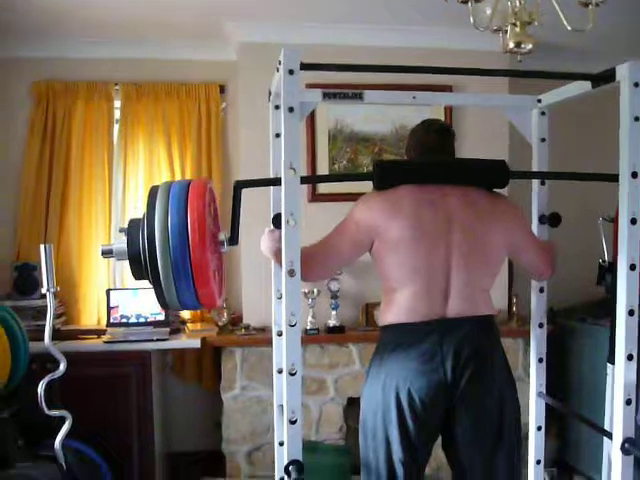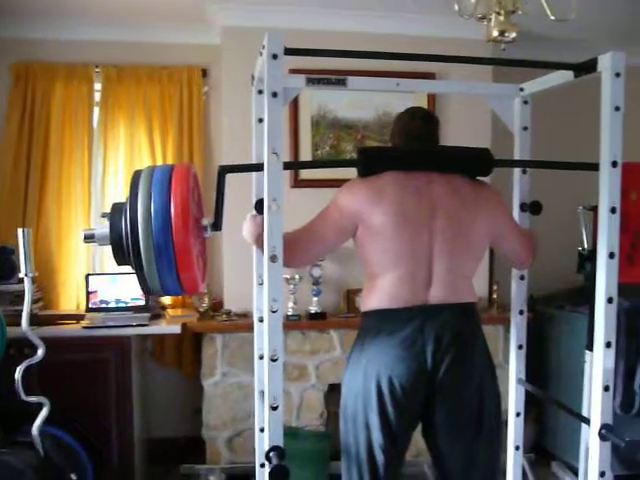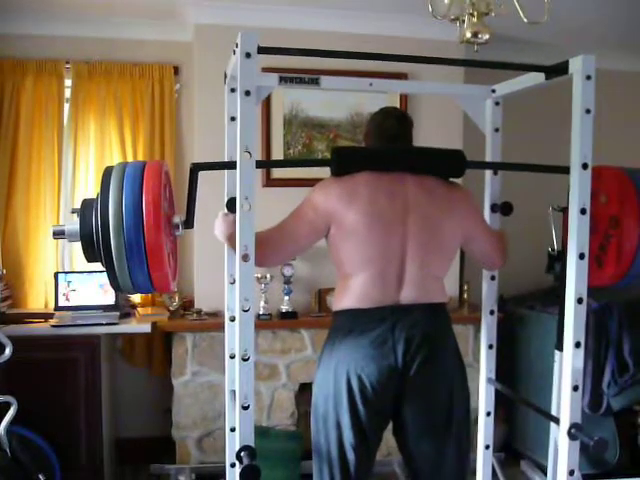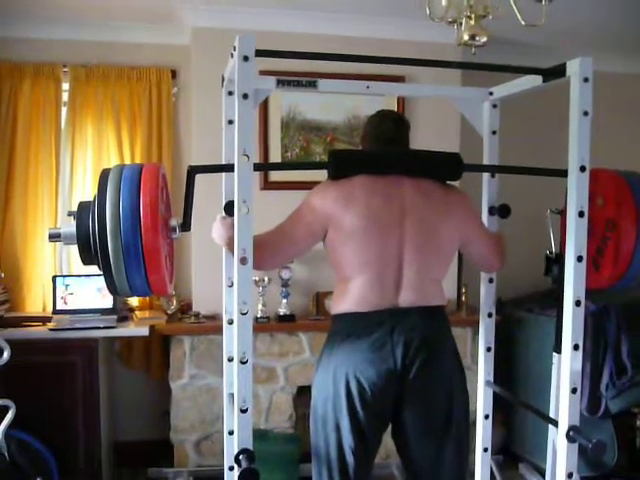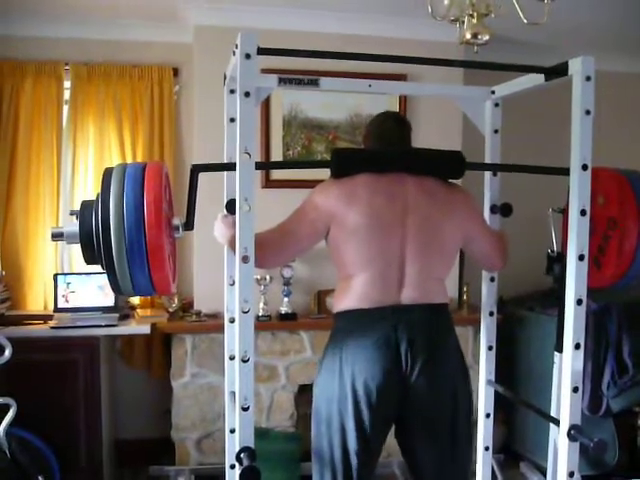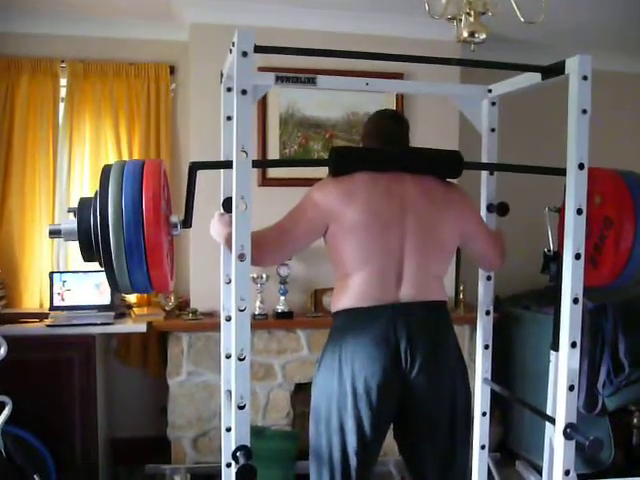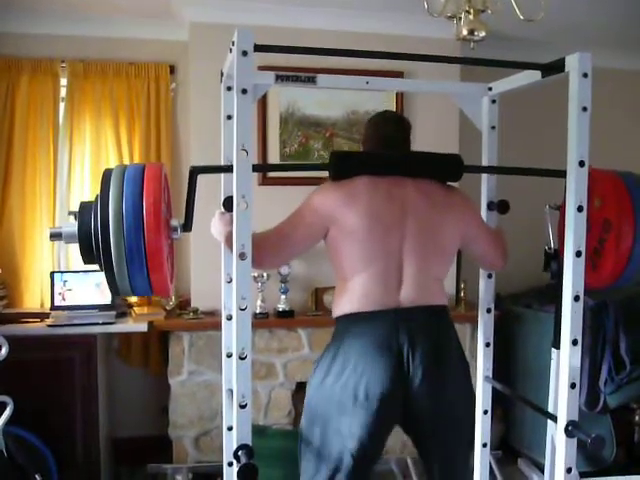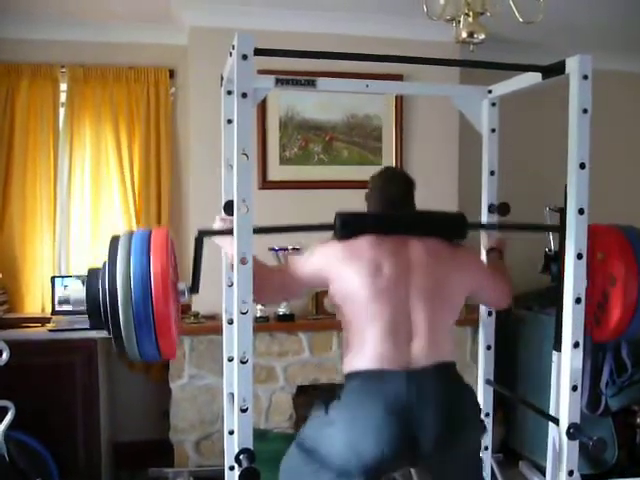
dt=0.5s
person 1, frame 1
left shoulder: (380, 207)
right shoulder: (497, 207)
left elbow: (312, 266)
right elbow: (544, 268)
left wrist: (273, 248)
right wrist: (549, 238)
left hip: (406, 352)
right hip: (479, 348)
person 1, frame 2
left shoulder: (364, 193)
right shoulder: (481, 196)
left elbow: (295, 252)
right elbow: (524, 256)
left wrist: (256, 234)
right wrist: (530, 226)
left hip: (387, 339)
right hip: (461, 336)
person 1, frame 3
left shoulder: (338, 192)
right shoulder: (452, 196)
left elbow: (267, 251)
right elbow: (495, 257)
left wrist: (228, 232)
right wrist: (500, 226)
left hip: (359, 337)
right hip: (432, 337)
person 1, frame 4
left shoulder: (335, 196)
right shoulder: (450, 199)
left elbow: (266, 254)
right elbow: (493, 260)
left wrist: (227, 236)
right wrist: (497, 228)
left hip: (358, 343)
right hip: (430, 341)
person 1, frame 5
left shoulder: (338, 193)
right shoulder: (453, 197)
left elbow: (267, 252)
right elbow: (496, 258)
left wrist: (228, 234)
right wrist: (499, 227)
left hip: (360, 340)
right hip: (434, 338)
person 1, frame 6
left shoulder: (336, 192)
right shoulder: (450, 196)
left elbow: (264, 250)
right elbow: (494, 258)
left wrist: (224, 232)
right wrist: (495, 227)
left hip: (360, 339)
right hip: (432, 336)
person 1, frame 7
left shoulder: (337, 197)
right shoulder: (452, 200)
left elbow: (262, 253)
right elbow: (496, 259)
left wrist: (226, 231)
right wrist: (494, 231)
left hip: (363, 345)
right hip: (435, 343)
person 1, frame 8
left shoulder: (340, 254)
right shoulder: (456, 257)
left elbow: (262, 288)
right elbow: (502, 297)
left wrist: (231, 242)
right wrist: (495, 252)
left hip: (370, 404)
right hip: (444, 401)
